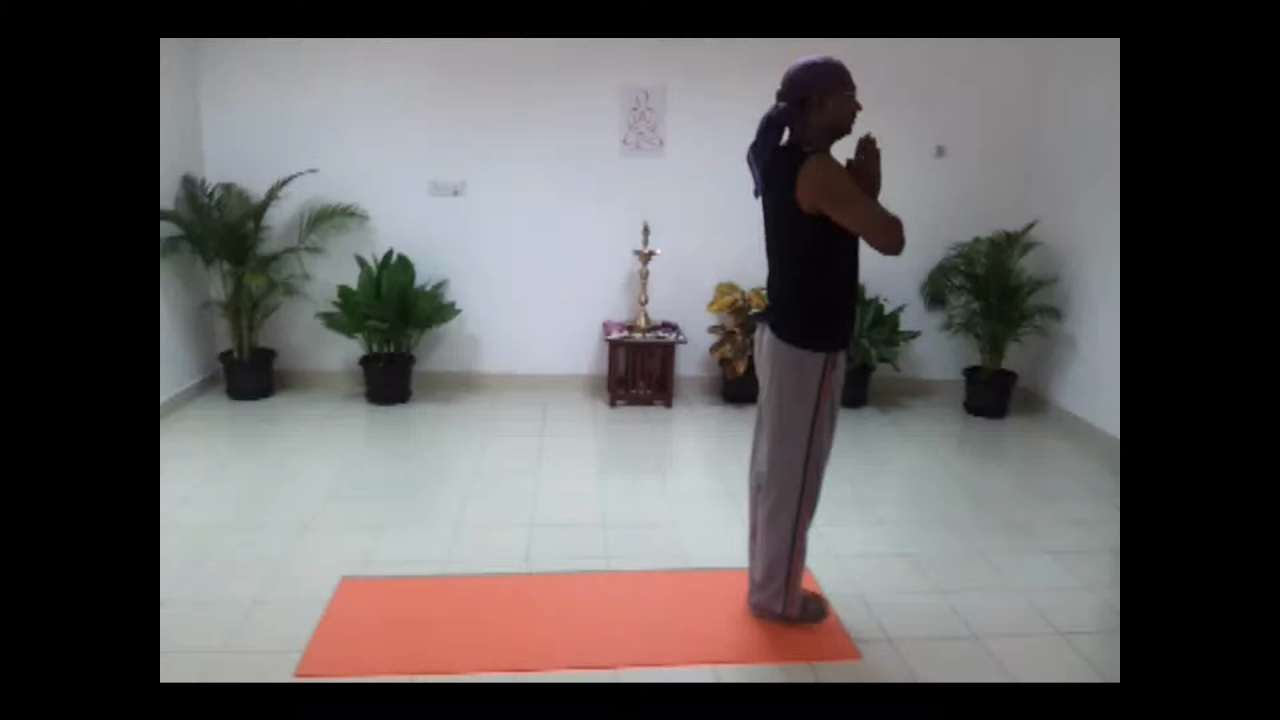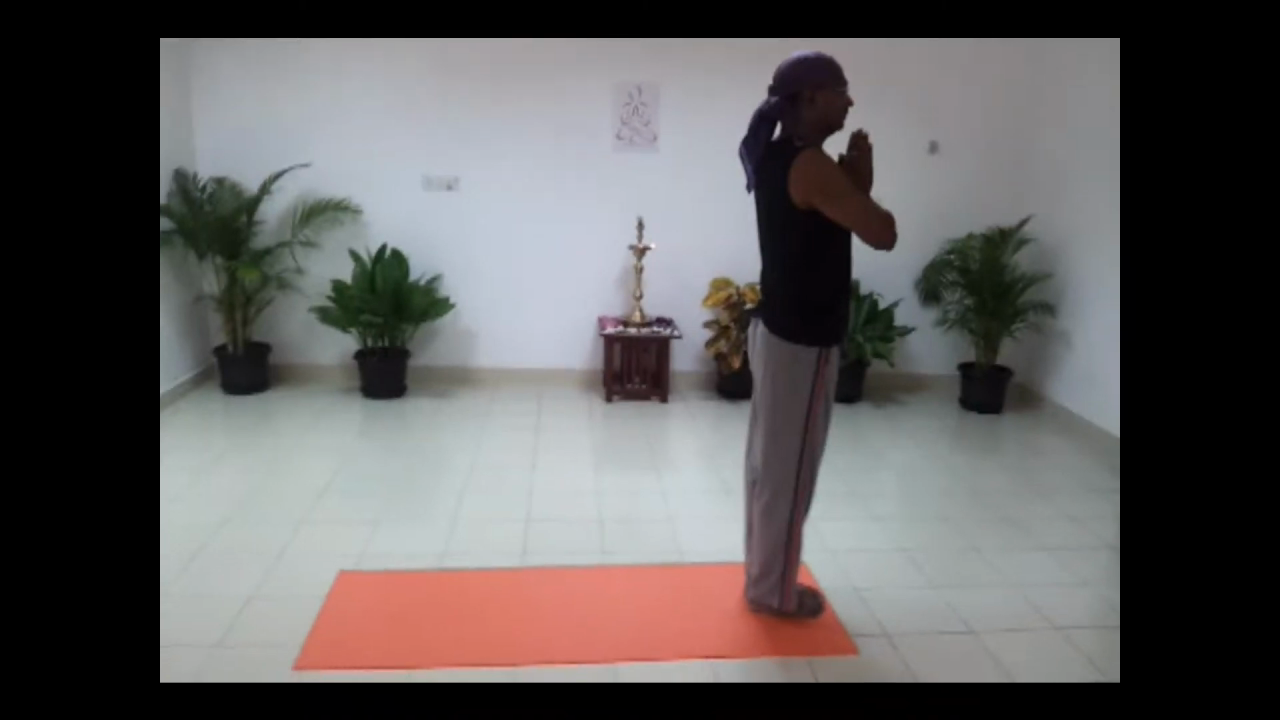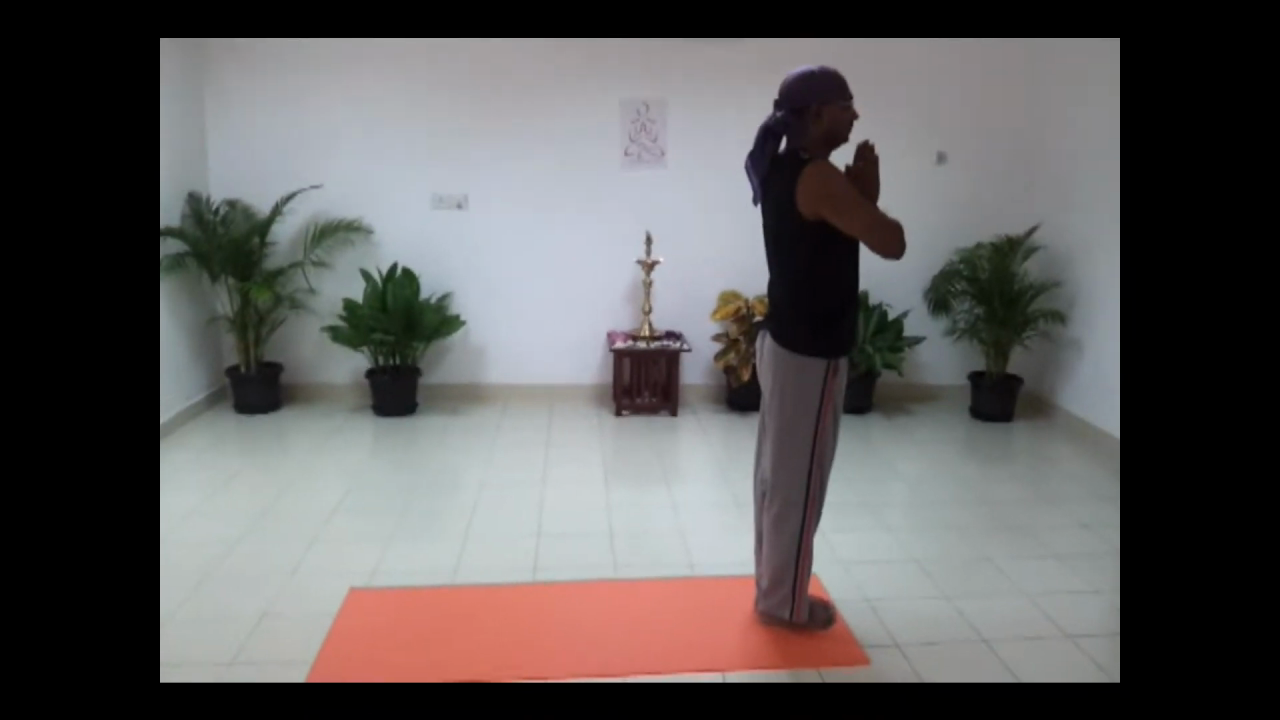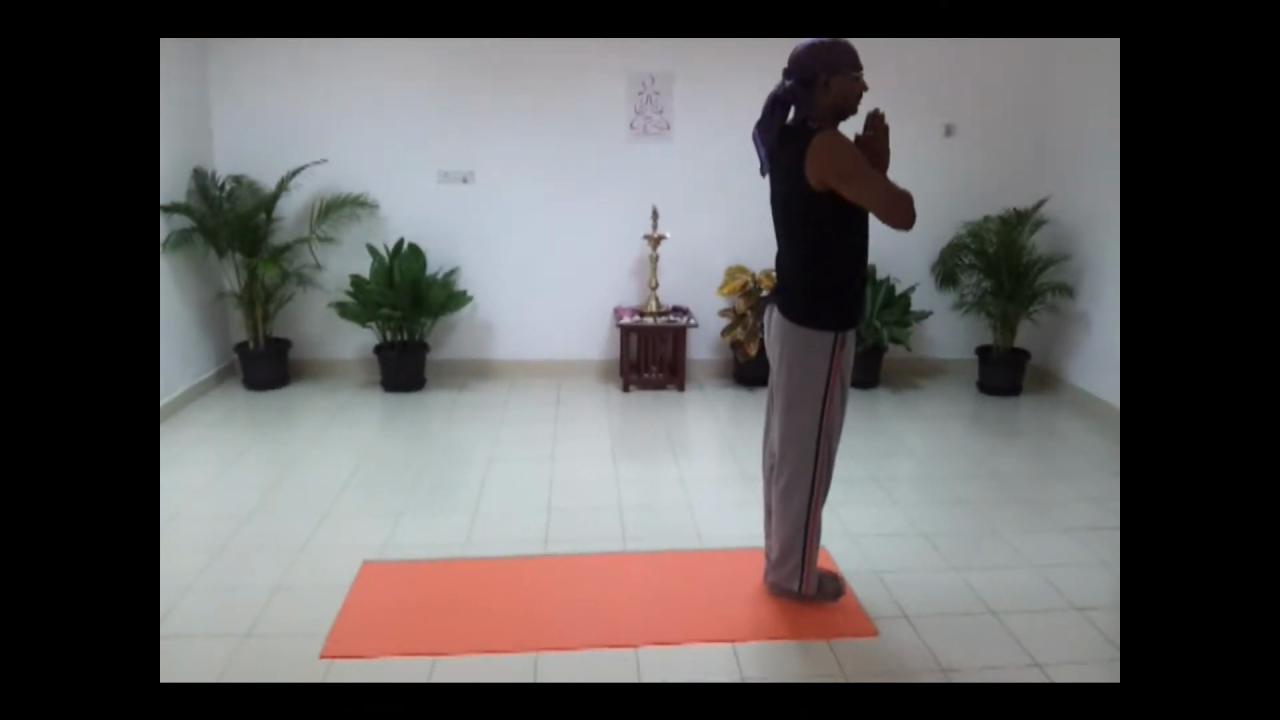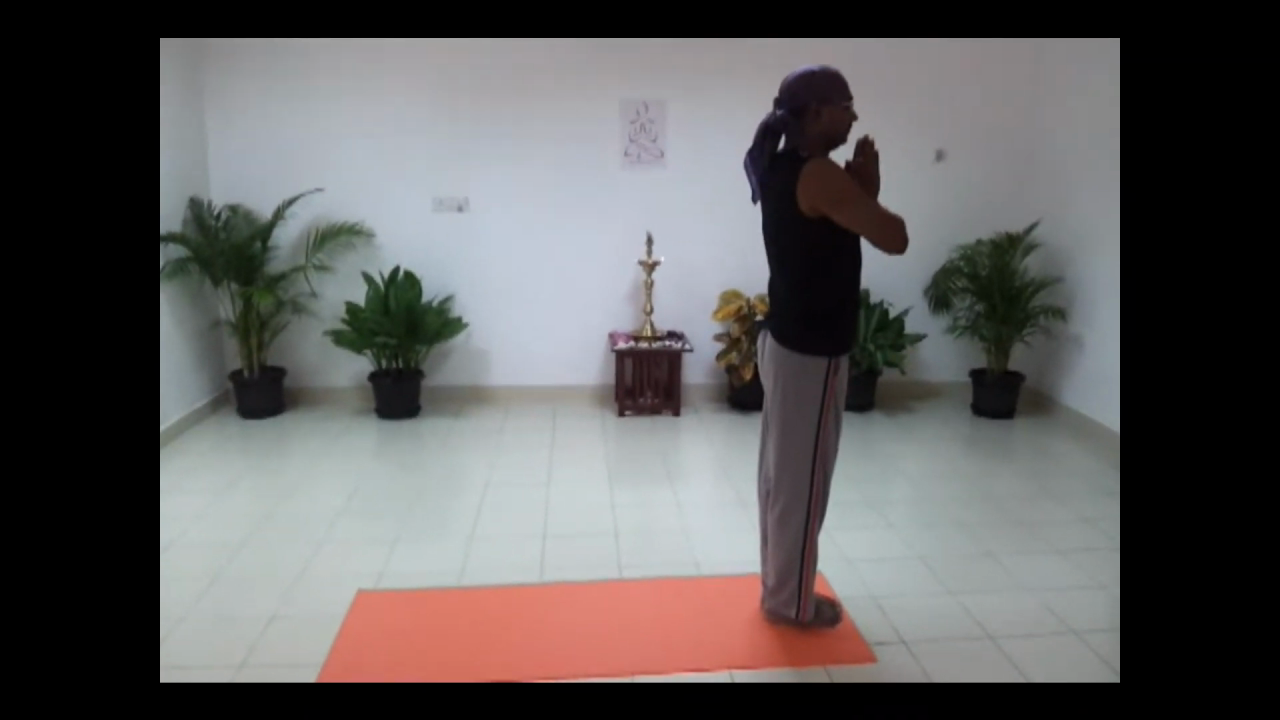
dt=0.5s
person 1, frame 1
left shoulder: (785, 162)
right shoulder: (818, 172)
left elbow: (835, 226)
right elbow: (891, 238)
left wrist: (859, 191)
right wrist: (868, 189)
left hip: (783, 336)
right hip: (809, 347)
left knee: (774, 468)
right knee: (794, 474)
left ankle: (768, 580)
right ankle: (777, 595)
person 1, frame 2
left shoulder: (777, 156)
right shoulder: (811, 166)
left elbow: (829, 221)
right elbow: (882, 234)
left wrist: (851, 184)
right wrist: (860, 184)
left hip: (777, 329)
right hip: (802, 341)
left knee: (770, 462)
right knee: (789, 469)
left ankle: (765, 575)
right ankle: (773, 590)
person 1, frame 3
left shoulder: (783, 170)
right shoulder: (818, 177)
left elbow: (837, 232)
right elbow: (891, 243)
left wrist: (857, 194)
right wrist: (867, 193)
left hip: (784, 342)
right hip: (811, 353)
left knee: (779, 474)
right knee: (798, 480)
left ankle: (775, 587)
right ankle: (785, 602)
person 1, frame 4
left shoulder: (792, 141)
right shoulder: (828, 148)
left elbow: (846, 201)
right elbow: (901, 213)
left wrist: (868, 164)
right wrist: (878, 164)
left hip: (792, 314)
right hip: (818, 326)
left knee: (788, 447)
right knee: (806, 453)
left ankle: (785, 560)
right ankle: (794, 575)
person 1, frame 5
left shoulder: (783, 170)
right shoulder: (819, 175)
left elbow: (836, 230)
right elbow: (894, 238)
left wrist: (858, 191)
right wrist: (868, 190)
left hip: (785, 341)
right hip: (812, 352)
left knee: (783, 474)
right knee: (802, 480)
left ankle: (781, 585)
right ankle: (791, 601)
